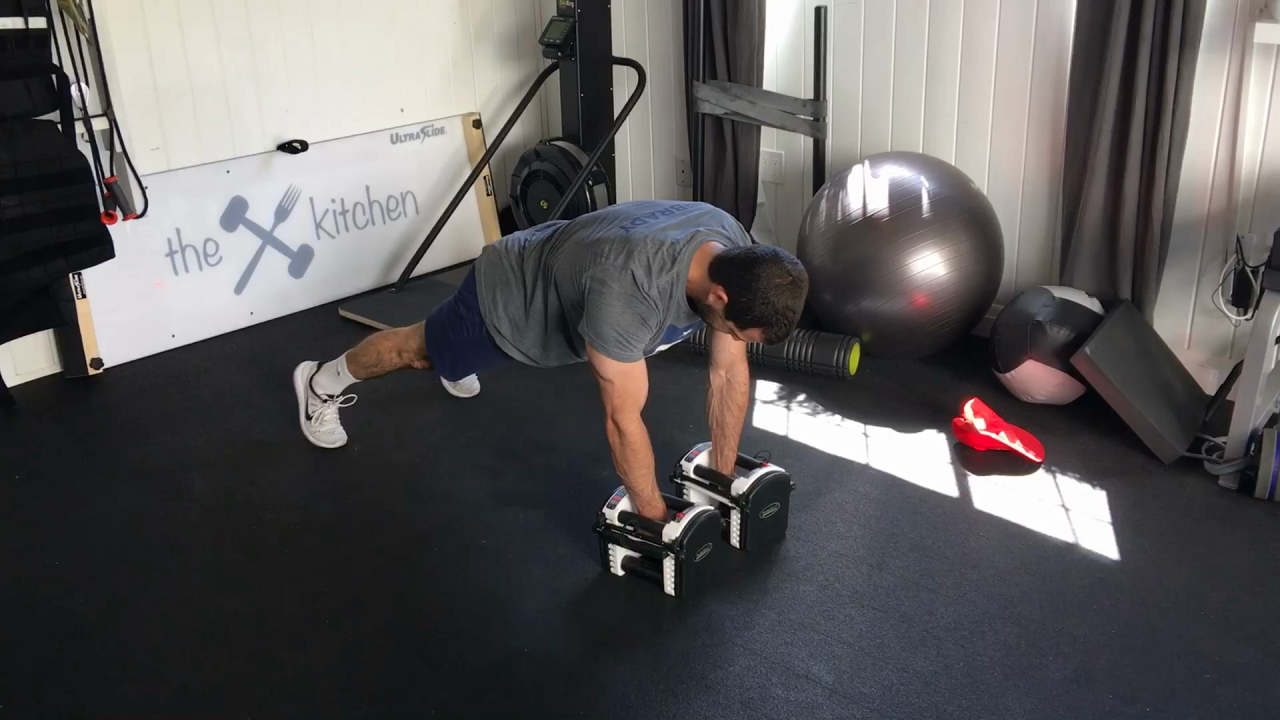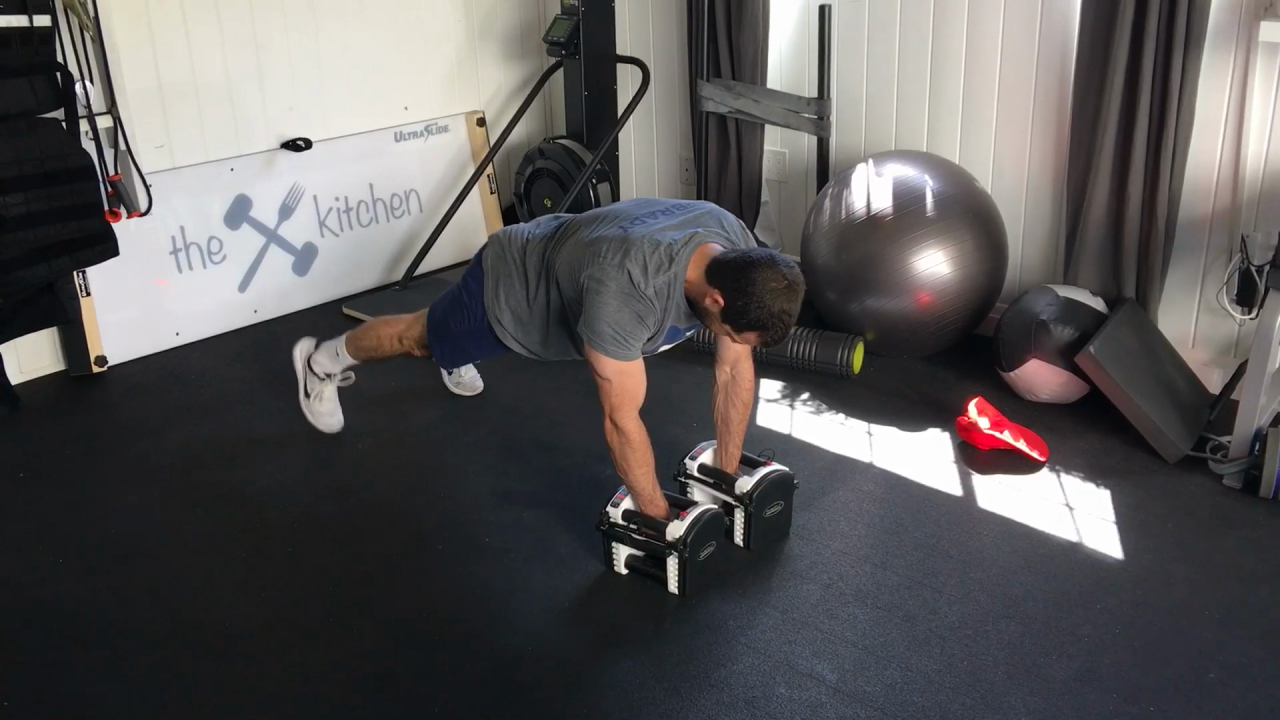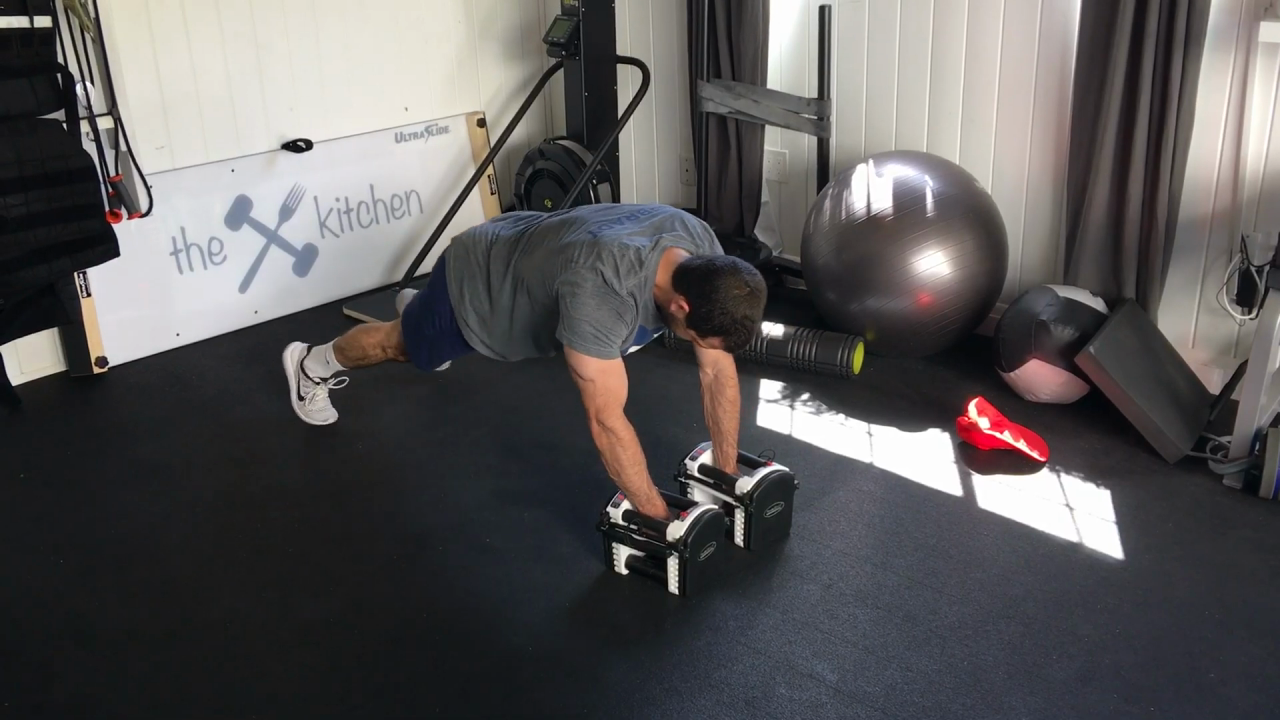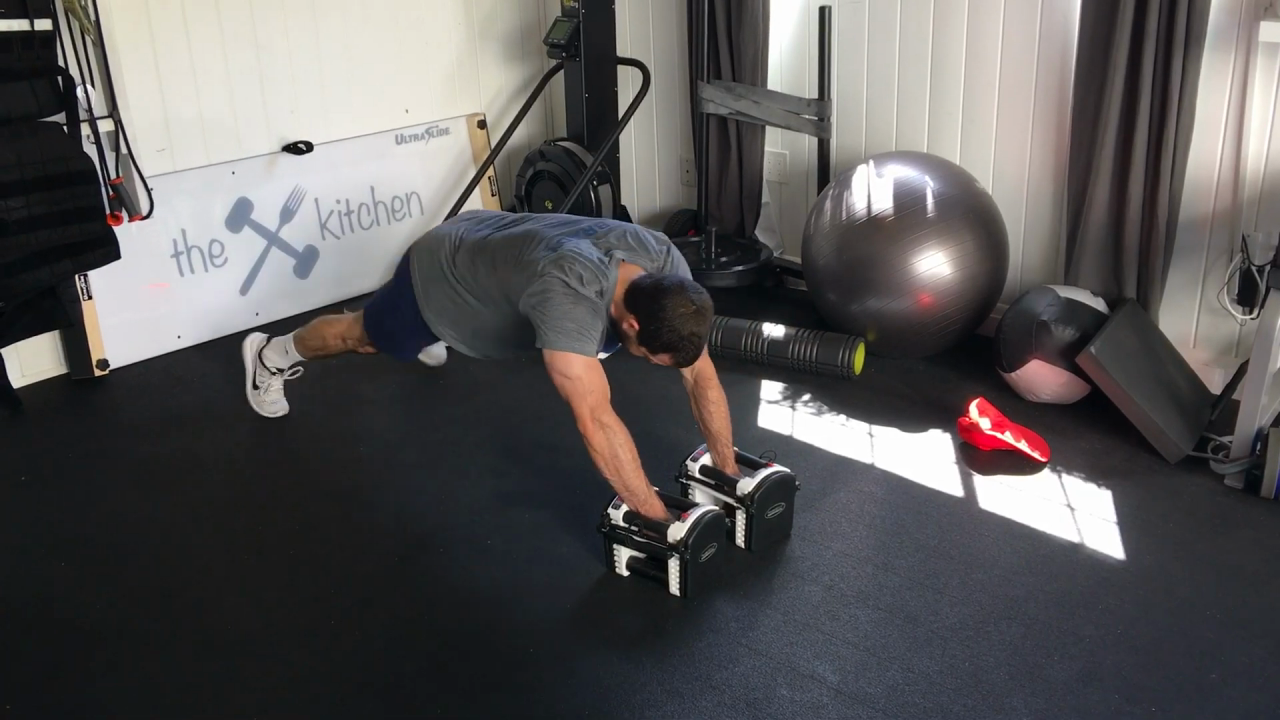
dt=0.5s
person 1, frame 1
left shoulder: (736, 253)
right shoulder: (629, 287)
left elbow: (729, 372)
right elbow: (623, 420)
left wrist: (723, 480)
right wrist: (656, 521)
left hip: (555, 277)
right hip: (506, 294)
right knee: (418, 349)
left ankle: (453, 368)
right ankle: (322, 382)
person 1, frame 2
left shoulder: (738, 249)
right shoulder: (625, 287)
left elbow: (735, 372)
right elbow: (622, 419)
left wrist: (727, 479)
right wrist: (661, 521)
left hip: (557, 263)
right hip: (511, 283)
right knee: (419, 335)
left ankle: (452, 357)
right ankle: (322, 363)
person 1, frame 3
left shoulder: (703, 249)
right shoulder: (601, 289)
left elbow: (717, 370)
right elbow: (606, 422)
left wrist: (728, 476)
right wrist: (660, 521)
left hip: (524, 252)
right hip: (476, 277)
right knee: (402, 343)
left ankle: (420, 304)
right ankle: (312, 365)
person 1, frame 4
left shoulder: (664, 261)
right shoulder: (570, 297)
left elbow: (701, 375)
right elbow: (595, 421)
left wrist: (730, 476)
right wrist: (660, 521)
left hip: (488, 241)
right hip: (440, 269)
right knee: (364, 332)
left ankle: (418, 338)
right ankle: (272, 355)
